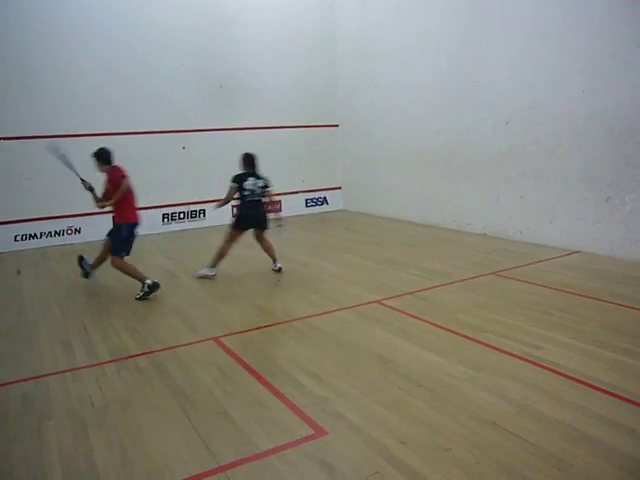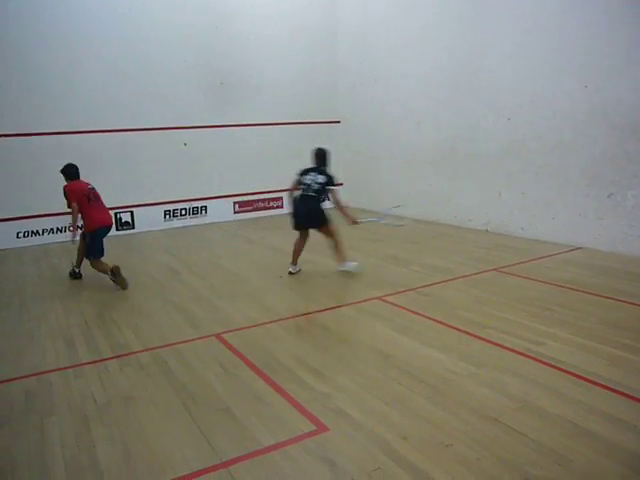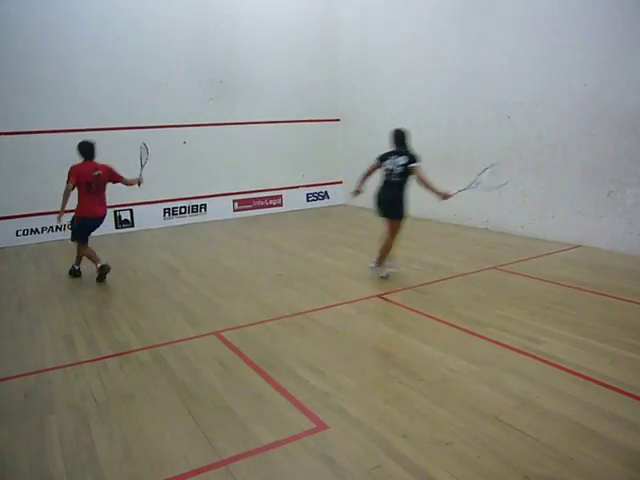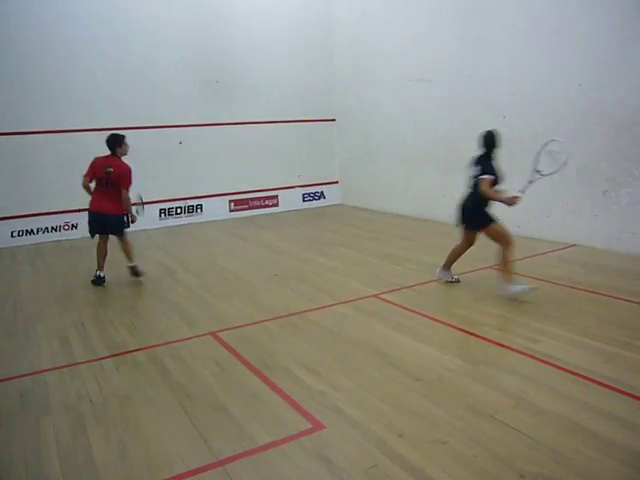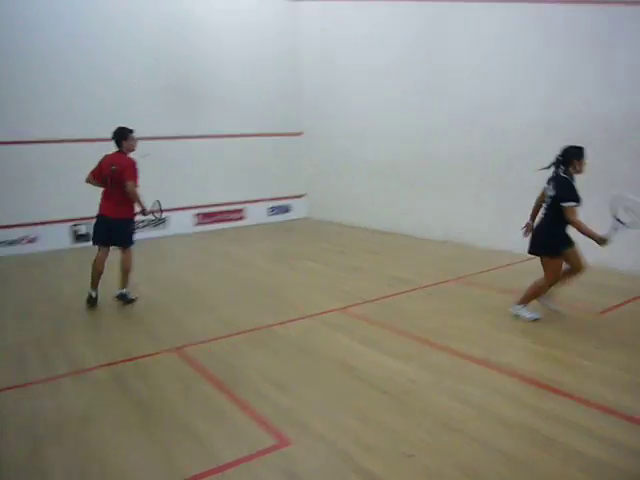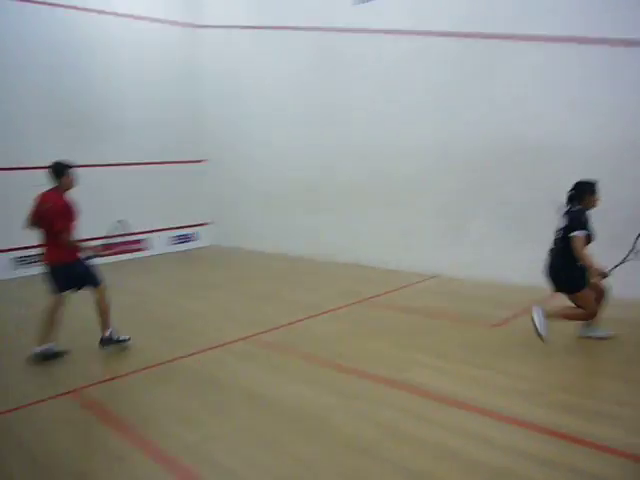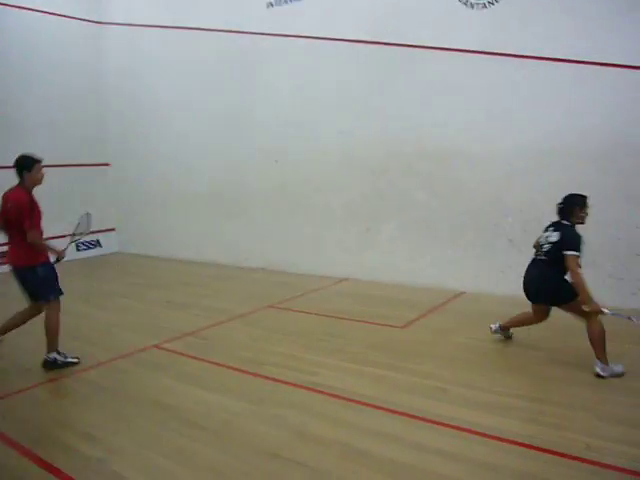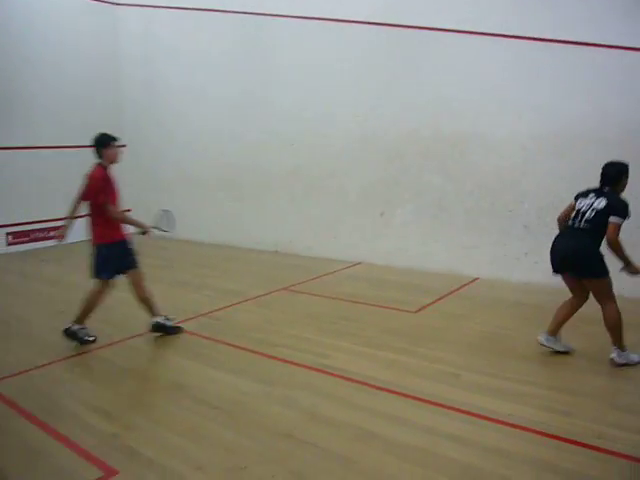
dt=0.3s
person 1, frame 1
left shoulder: (116, 171)
right shoulder: (109, 179)
left elbow: (126, 184)
right elbow: (101, 202)
left wrist: (111, 202)
right wrist: (92, 190)
left hip: (126, 221)
right hip: (121, 220)
left knee: (117, 261)
right knee: (108, 246)
left ankle: (148, 283)
right ankle: (90, 268)
person 1, frame 2
left shoulder: (68, 188)
right shoulder: (87, 185)
left elbow: (75, 208)
left wrist: (74, 229)
left hip: (95, 225)
right hip: (108, 221)
left knee: (95, 261)
right knee: (83, 239)
left ankle: (111, 272)
right ankle: (76, 269)
person 1, frame 3
left shoulder: (76, 169)
right shoulder: (105, 169)
left elbow: (69, 189)
right elbow: (125, 181)
left wrist: (62, 210)
right wrist: (137, 180)
left hip: (84, 213)
right hip: (101, 213)
left knee: (81, 244)
right knee: (82, 240)
left ankle: (100, 265)
right ankle: (76, 267)
person 1, frame 4
left shoulder: (97, 162)
right shoulder: (125, 168)
left elbow: (85, 183)
right elbow: (124, 195)
right wrist: (130, 213)
left hip: (96, 209)
right hip: (116, 211)
left knee: (103, 239)
right knee: (123, 238)
left ankle: (100, 273)
right ankle: (132, 265)
person 1, frame 5
left shoulder: (106, 160)
right shoulder: (129, 163)
left elbow: (90, 179)
right elbow: (130, 188)
right wrist: (142, 207)
left hip: (104, 214)
right hip: (123, 215)
left knee: (102, 253)
right knee: (126, 252)
left ankle: (93, 292)
right ankle: (123, 292)
person 1, frame 6
left shoulder: (43, 198)
right shoulder: (62, 204)
left elbow: (32, 223)
right elbow: (64, 238)
right wrist: (84, 248)
left hip: (52, 257)
right hip: (67, 258)
left knee: (57, 299)
right knee: (99, 289)
left ankle: (43, 347)
right ankle: (107, 334)
person 1, frame 7
right shoulder: (27, 200)
right elbow: (32, 237)
right wrist: (54, 250)
left hip: (19, 261)
right hip: (33, 262)
left knee: (35, 307)
right knee: (53, 305)
right ankle: (52, 355)
person 1, frame 8
left shoulder: (96, 174)
right shoulder: (102, 176)
left elbow: (78, 202)
right elbow: (112, 212)
left wrist: (66, 226)
right wrist: (139, 225)
left hip: (115, 237)
right hip: (108, 239)
left knee: (136, 278)
right knee: (103, 285)
left ankle: (157, 320)
right ankle: (76, 326)
person 2, frame 1
left shoulder: (237, 178)
right shoulder: (263, 180)
left elbow: (228, 198)
right elbow: (271, 200)
left wrist: (219, 204)
left hip: (245, 214)
right hip: (259, 215)
left knee: (228, 242)
right knee: (260, 237)
left ankle: (211, 269)
right ankle: (276, 263)
person 2, frame 2
left shoulder: (305, 172)
right shoulder: (328, 178)
left elbow: (292, 189)
right elbow: (336, 201)
left wrist: (294, 203)
right wrist: (349, 217)
left hip: (299, 208)
right hip: (314, 210)
left knee: (303, 236)
right knee: (333, 235)
left ankle: (293, 266)
right ankle: (344, 264)
person 2, frame 3
left shoulder: (386, 156)
right shoulder: (410, 157)
left elbow: (368, 172)
right elbow: (421, 178)
left wrist: (358, 187)
right wrist: (438, 193)
left hip: (382, 196)
right hip: (394, 199)
left knee: (392, 231)
right knee: (392, 235)
left ankle: (381, 263)
right ankle: (378, 266)
person 2, frame 4
left shoulder: (480, 160)
right shoulder: (488, 166)
right elbow: (484, 190)
left wrist: (497, 192)
right wrist: (504, 200)
left hip: (470, 207)
right hip: (476, 210)
left knee: (467, 243)
right knee: (507, 242)
left ankle: (444, 272)
right ankle: (509, 285)
person 2, frame 5
left shoulder: (556, 179)
right shoulder: (568, 188)
left elbow: (539, 200)
right elbow: (572, 219)
left wrist: (531, 221)
right wrist: (595, 237)
left hip: (557, 234)
right hip: (549, 235)
left knee: (577, 267)
right knee: (551, 278)
left ankle: (543, 294)
right ankle: (519, 306)
person 2, frame 6
left shoulder: (572, 213)
right shoulder: (579, 219)
left elbow: (562, 238)
right elbow: (578, 249)
right wrist: (594, 270)
left hip: (562, 265)
right hip: (563, 269)
left knee: (599, 292)
right knee: (589, 311)
left ankle: (588, 327)
right ankle: (543, 314)
person 2, frame 7
left shoulder: (553, 227)
right shoulder: (573, 237)
left elbow: (536, 246)
right elbow: (572, 270)
right wrist: (588, 300)
left hip: (531, 278)
right hip: (550, 282)
left knee: (540, 314)
right knee: (592, 315)
left ankle: (500, 327)
right ankle: (603, 366)
person 2, frame 8
left shoulder: (585, 194)
right shoulder: (619, 204)
left elbow: (561, 218)
right elbow: (612, 239)
left hip: (559, 247)
right hip: (584, 251)
left knee: (579, 296)
right knee: (607, 301)
left ankle: (550, 336)
right ankle: (620, 352)
